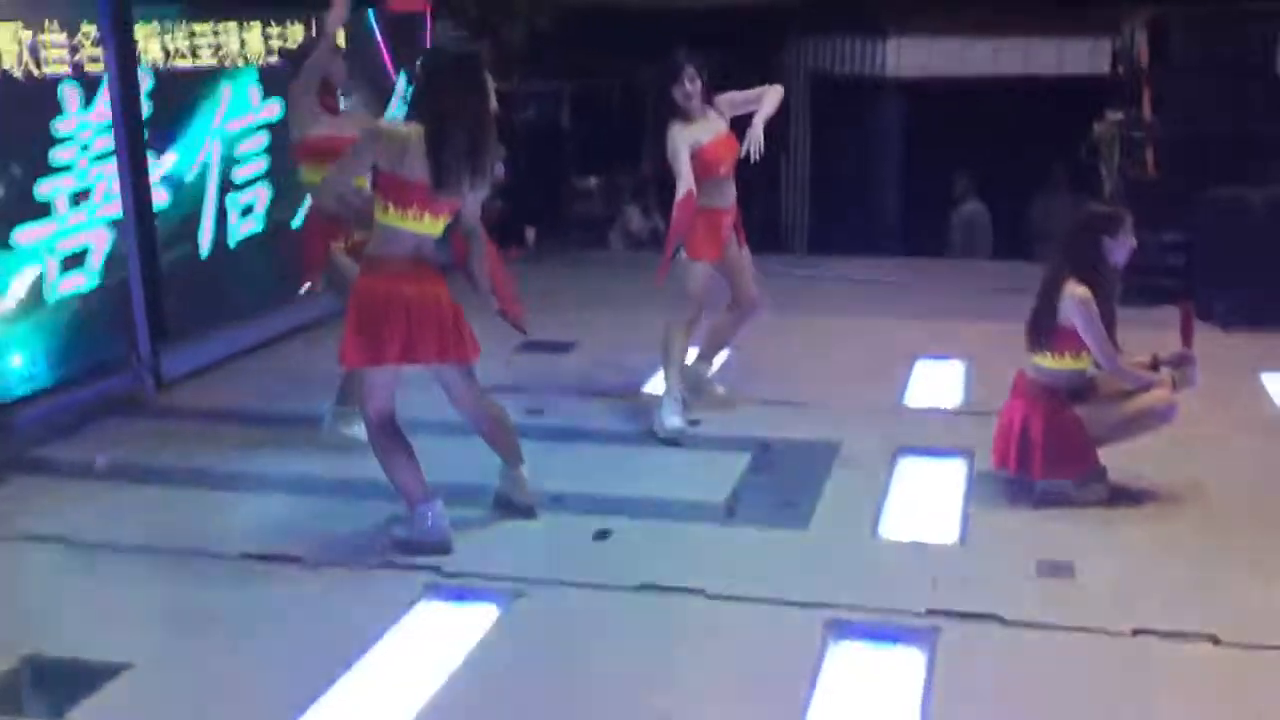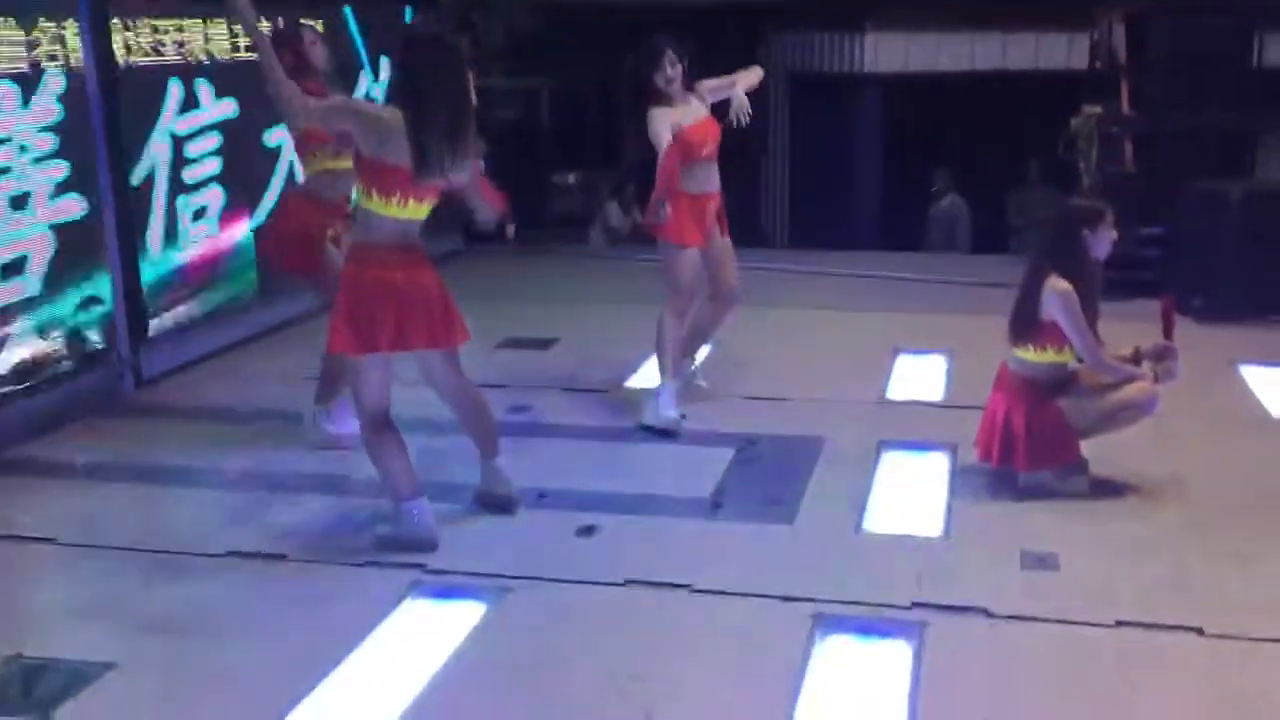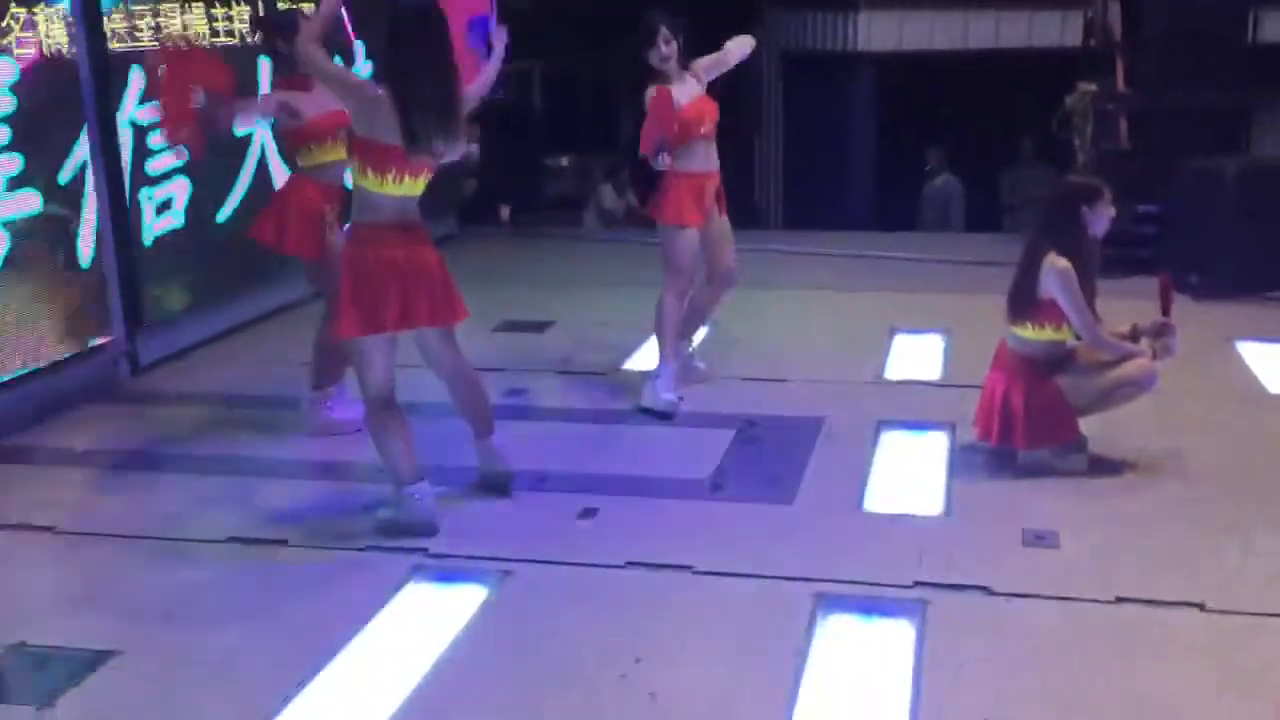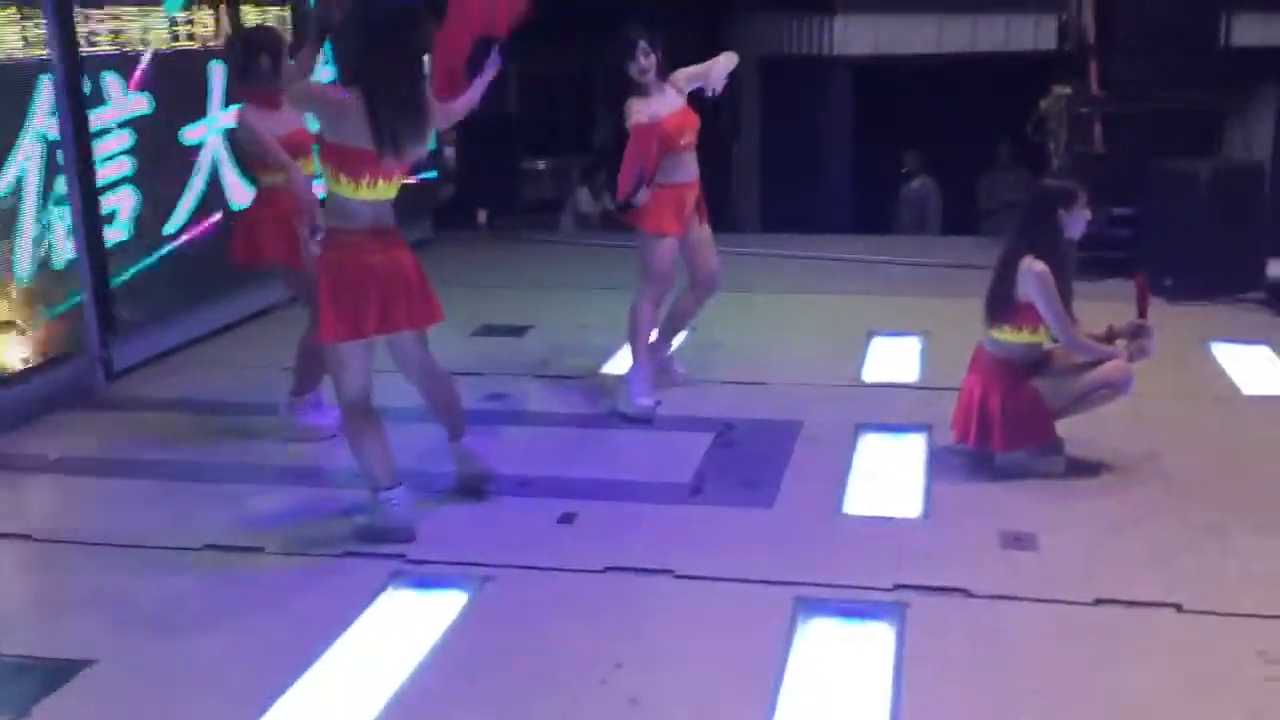
dt=0.2s
person 1, frame 1
left shoulder: (385, 137)
right shoulder: (472, 161)
left elbow: (329, 194)
right elbow: (473, 232)
right wrist: (488, 292)
left hip: (381, 288)
right hip: (430, 289)
left knee: (379, 416)
right knee: (469, 394)
left ankle: (428, 517)
right ankle: (517, 482)
person 1, frame 2
left shoulder: (367, 120)
right shoulder: (457, 140)
left elbow: (294, 104)
right elbow: (470, 190)
right wrist: (484, 207)
left hip: (370, 274)
right hip: (418, 275)
left knee: (373, 407)
right knee: (454, 382)
left ankle: (413, 515)
right ankle: (495, 477)
person 1, frame 3
left shoulder: (366, 98)
right shoulder: (449, 108)
left elbow: (305, 44)
right elbow: (481, 84)
right wrist: (498, 46)
left hip: (370, 255)
right hip: (418, 251)
left knee: (378, 390)
right knee: (450, 362)
left ankle: (415, 500)
right ankle: (492, 458)
person 1, frame 4
left shoulder: (334, 103)
right shoulder: (420, 112)
left elbow: (291, 91)
right elbow: (461, 105)
right wrist: (489, 71)
left hip: (347, 259)
right hip: (393, 255)
left knee: (353, 394)
right knee: (420, 365)
left ankle: (393, 506)
right ankle: (468, 459)
person 2, frame 1
left shoulder: (357, 118)
right shoulder: (302, 107)
right elbow: (315, 61)
left hip: (359, 225)
right hip: (329, 231)
left ankle: (351, 403)
right ankle: (343, 413)
person 2, frame 2
left shoulder: (333, 100)
right shoulder: (292, 100)
right elbow: (269, 57)
left hip: (335, 215)
right hip: (311, 217)
left ankle: (333, 401)
right ankle: (324, 413)
person 2, frame 3
left shoulder: (321, 85)
right shoulder: (284, 99)
right elbow: (258, 108)
right wrist: (234, 114)
left hip: (325, 202)
right hip: (308, 204)
left ankle: (328, 391)
right ankle: (322, 402)
person 2, frame 4
left shoulder: (287, 100)
right shoulder: (250, 119)
right elbow: (287, 170)
right wrist: (312, 214)
left hip: (299, 216)
right hip: (281, 219)
left ankle: (306, 396)
right ankle: (299, 407)
person 3, frame 1
left shoulder: (721, 107)
right shoulder: (678, 132)
left elbow: (775, 91)
right elbow: (685, 182)
left wrist: (758, 123)
right wrist: (678, 233)
left hip: (729, 220)
right hip: (702, 224)
left knee: (747, 300)
right knee: (689, 309)
left ankle: (698, 369)
right ankle: (671, 400)
person 3, frame 2
left shoulder: (702, 94)
right shoulder: (659, 115)
left elbow: (756, 73)
right elbow: (667, 159)
left wrist: (739, 88)
right wrist: (661, 198)
left hip: (712, 208)
right hip: (684, 211)
left knee: (727, 291)
right knee: (680, 300)
left ankle: (682, 363)
right ankle: (666, 393)
person 3, frame 3
left shoulder: (698, 72)
right shoulder: (657, 93)
left elbow: (748, 43)
right elbow: (661, 131)
left wrist: (735, 46)
right wrist: (659, 154)
left hip: (711, 188)
right hip: (681, 190)
left knee: (724, 273)
right knee: (679, 281)
left ankle: (682, 345)
right ankle: (664, 375)
person 3, frame 4
left shoulder: (678, 83)
right shoulder: (636, 107)
left elbow: (730, 58)
right elbow: (641, 154)
left wrist: (719, 69)
right wrist: (638, 186)
left hip: (691, 197)
right hip: (662, 201)
left knee: (707, 279)
right knee: (655, 287)
left ankle: (660, 349)
right ankle: (638, 380)
person 4, frame 1
left shoulder: (1076, 285)
right shoulder: (1078, 295)
left elbow: (1106, 361)
right elbow: (1113, 368)
left wrist: (1157, 363)
right wrist: (1169, 381)
left hip: (1056, 397)
right hip: (1046, 410)
right knee: (1163, 403)
left ankle: (1069, 455)
right ankle: (1061, 471)
person 4, frame 2
left shoulder: (1055, 280)
right shoulder: (1059, 289)
left elbow: (1087, 354)
right elbow: (1095, 362)
left wrist: (1138, 355)
right wrist: (1150, 374)
left hip: (1037, 391)
right hip: (1029, 403)
right knee: (1144, 395)
left ankle: (1051, 449)
right ankle: (1044, 465)
person 4, frame 3
left shoulder: (1052, 257)
right shoulder: (1058, 267)
left elbow: (1087, 331)
right elbow: (1094, 340)
left wrist: (1137, 333)
right wrist: (1148, 351)
left hip: (1035, 369)
right hip: (1027, 382)
right knee: (1144, 372)
left ankle: (1050, 426)
right ankle: (1044, 445)
person 4, frame 4
left shoulder: (1029, 260)
right shoulder: (1035, 270)
left elbow: (1063, 334)
right elbow: (1071, 343)
left wrist: (1113, 334)
right wrist: (1122, 351)
left hip: (1011, 372)
right hip: (1005, 385)
left knee: (1106, 358)
right knee: (1119, 374)
left ankle: (1027, 428)
right ankle: (1020, 445)
